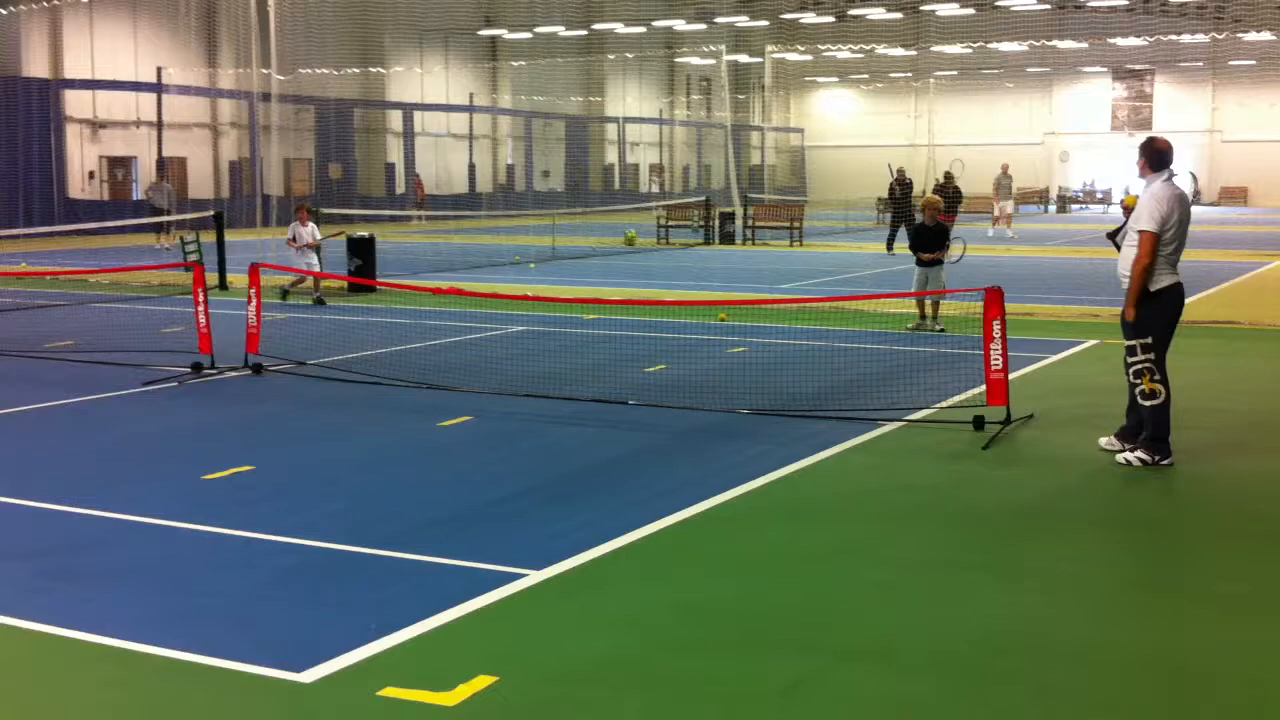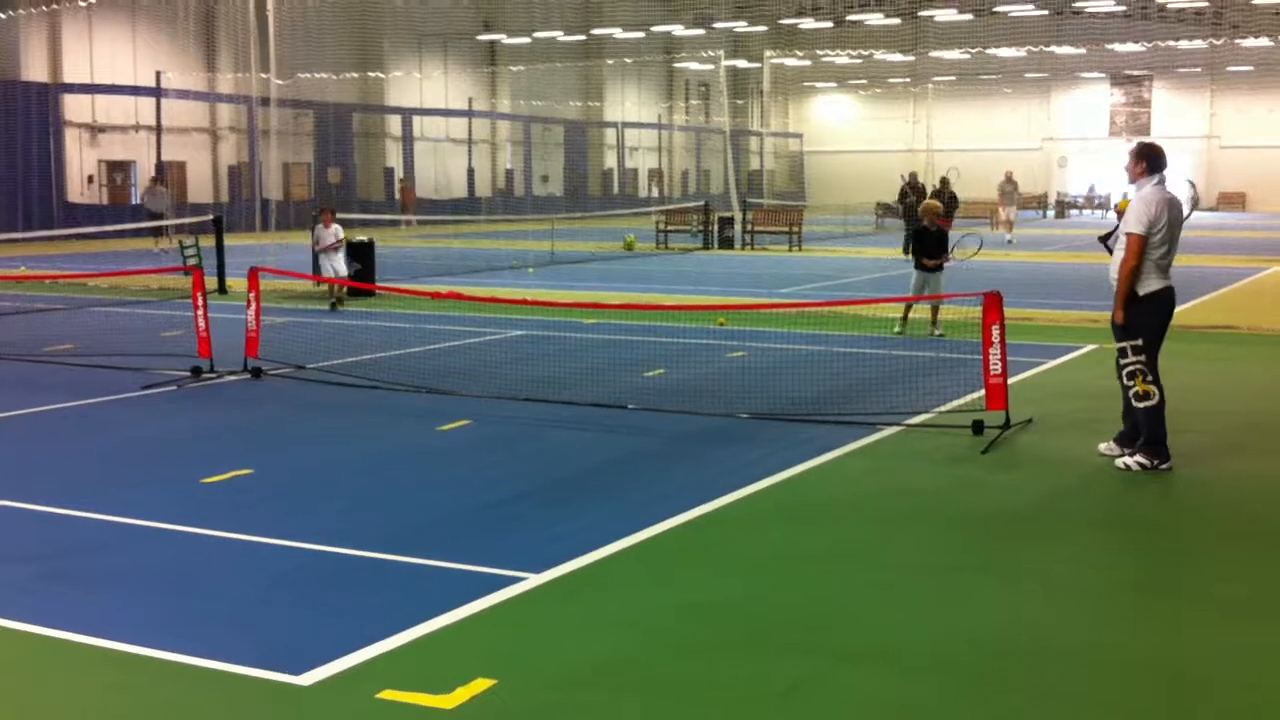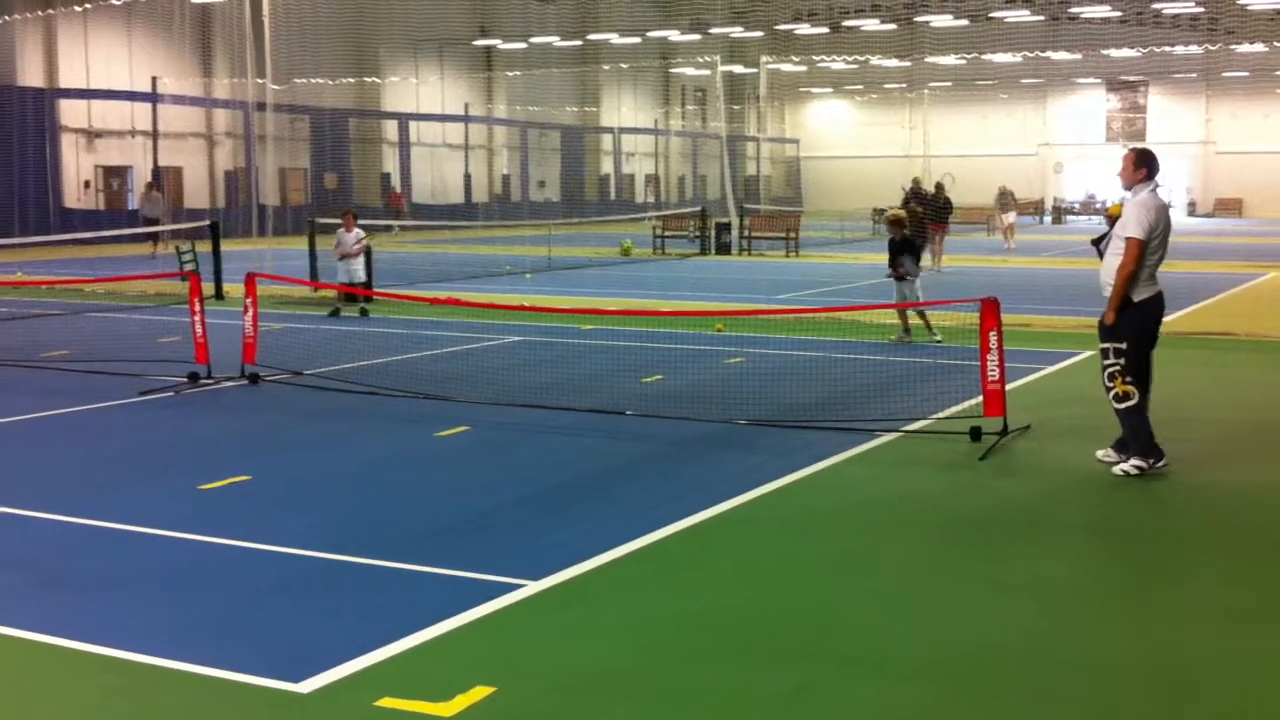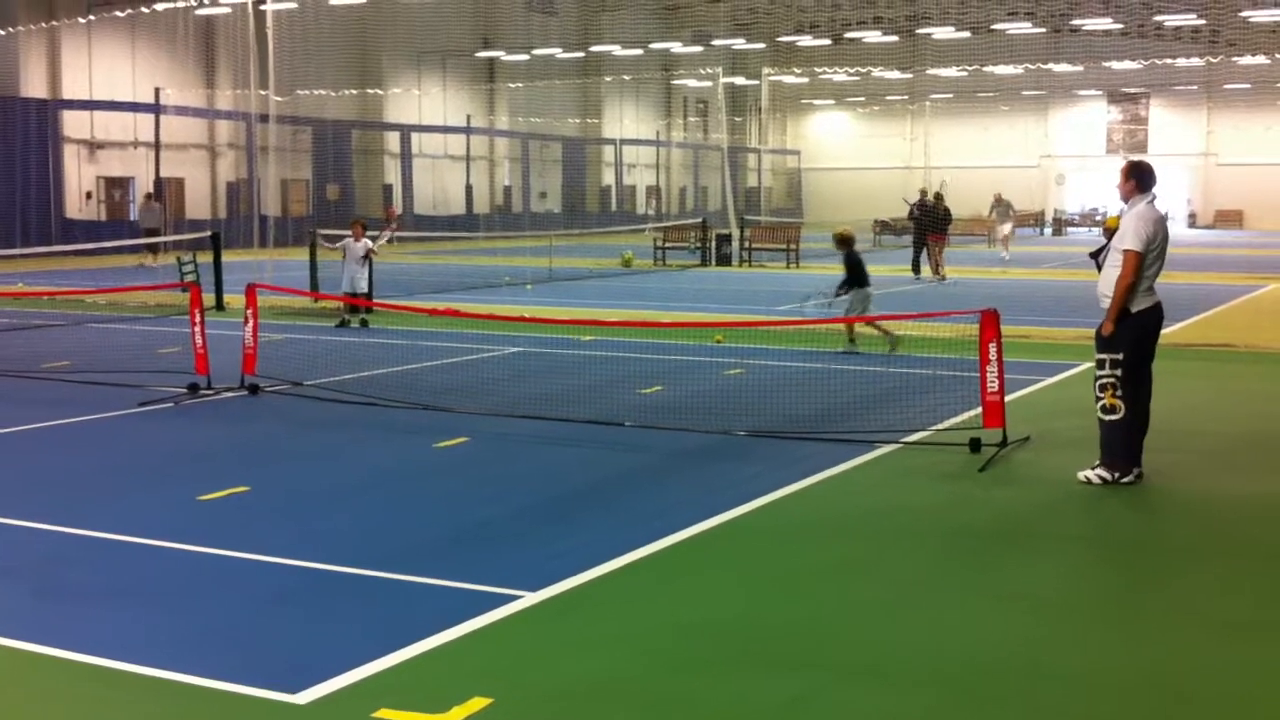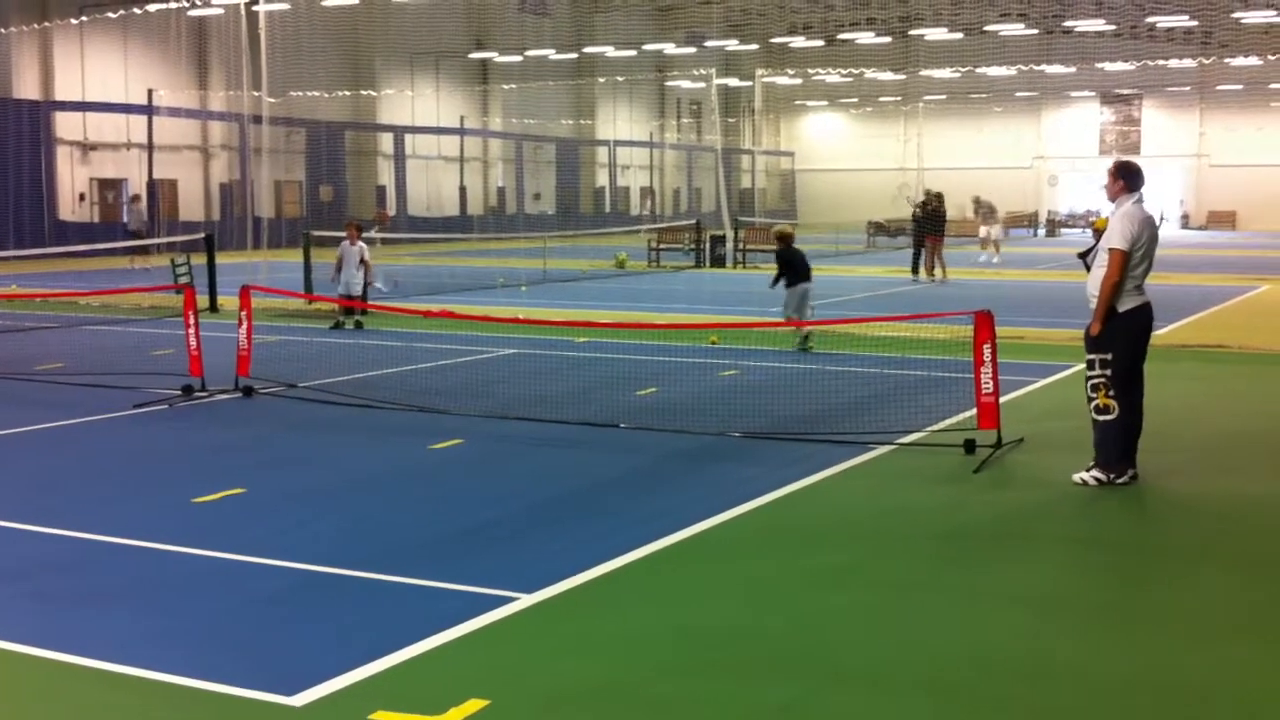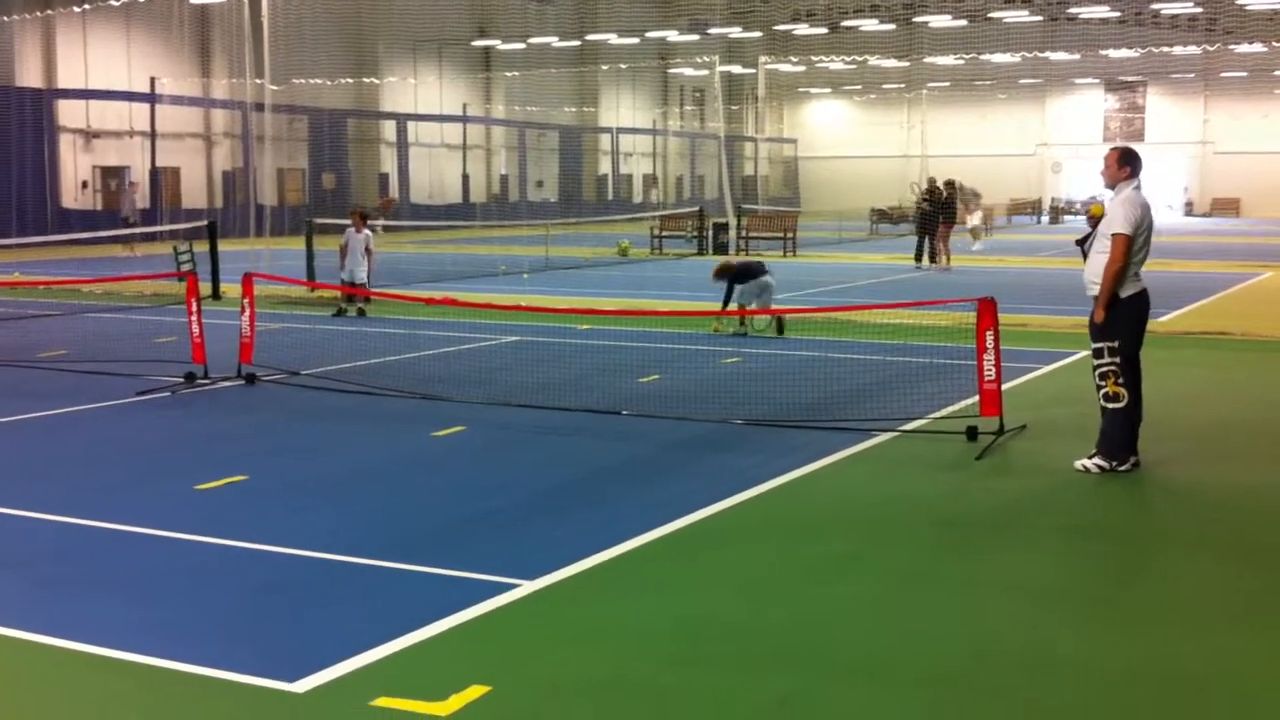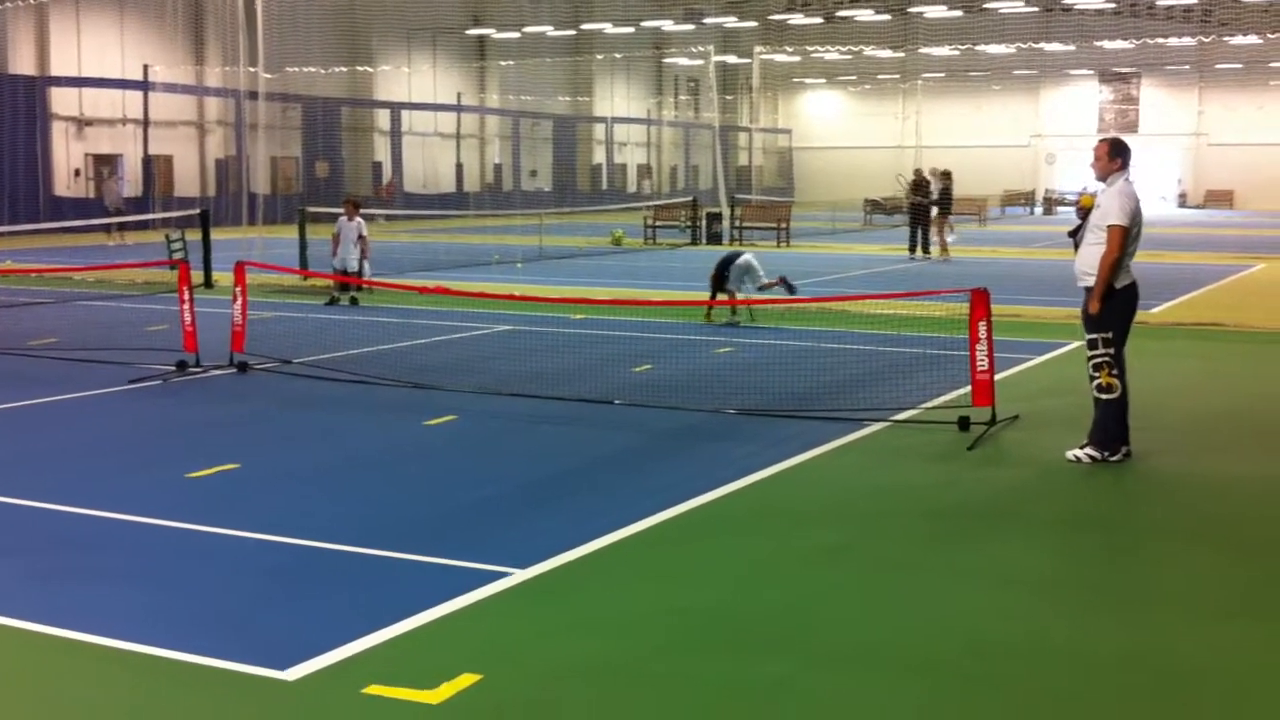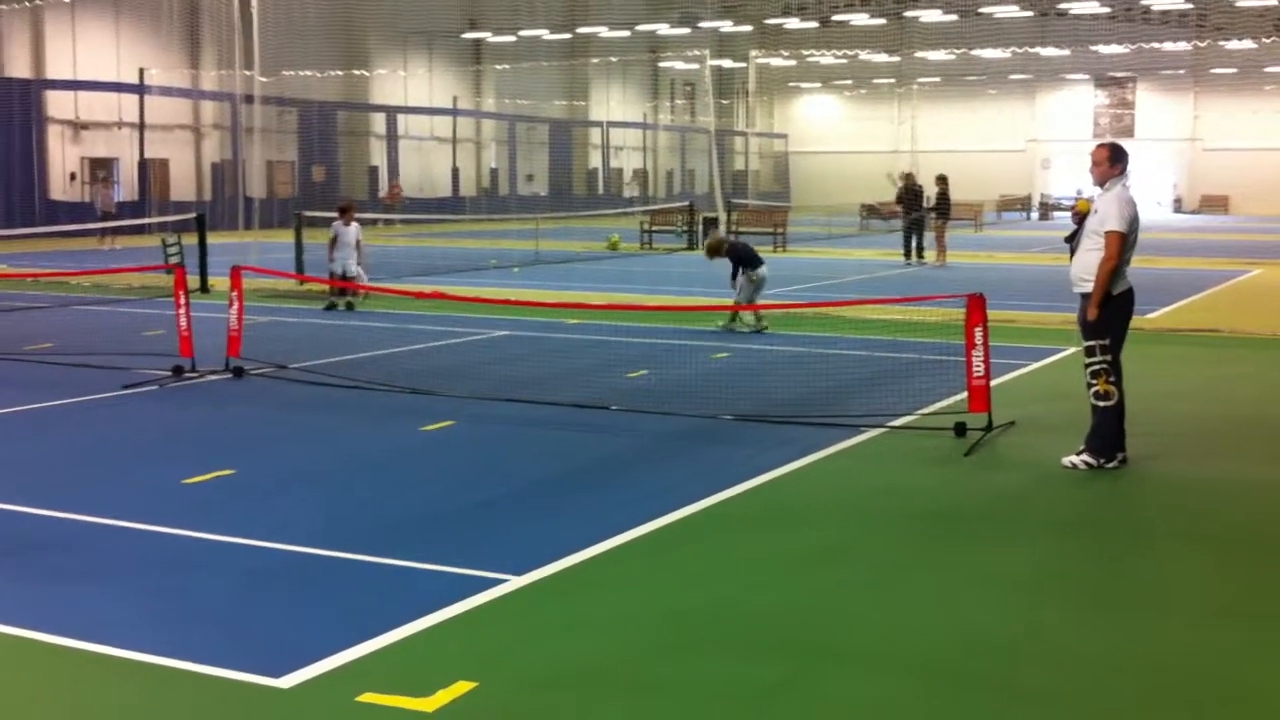
dt=0.4s
person 1, frame 1
left shoulder: (1154, 198)
right shoulder: (1179, 196)
left elbow: (1145, 258)
left wrist: (1131, 303)
right wrist: (1134, 220)
left hip: (1151, 295)
right hip: (1166, 290)
left knee: (1147, 371)
right knee: (1140, 367)
left ankle: (1156, 448)
right ankle: (1132, 433)
person 1, frame 2
left shoulder: (1143, 201)
right shoulder: (1171, 201)
left elbow: (1132, 260)
left wrist: (1119, 305)
right wrist: (1126, 224)
left hip: (1141, 298)
right hip: (1158, 293)
left knee: (1139, 375)
right knee: (1132, 372)
left ankle: (1154, 452)
right ankle: (1131, 438)
person 1, frame 3
left shoulder: (1140, 206)
right shoulder: (1155, 205)
left elbow: (1130, 265)
left wrist: (1112, 308)
right wrist: (1117, 227)
left hip: (1131, 304)
right hip: (1146, 301)
left knee: (1117, 379)
right knee: (1133, 376)
left ankle: (1146, 451)
right ankle: (1130, 445)
person 1, frame 4
left shoulder: (1137, 218)
right shoulder: (1154, 216)
left elbow: (1128, 277)
left wrist: (1110, 320)
right wrist: (1114, 241)
left hip: (1129, 316)
right hip: (1146, 311)
left knee: (1111, 391)
right knee: (1133, 390)
left ankle: (1116, 466)
right ankle: (1128, 461)
person 1, frame 5
left shoulder: (1124, 218)
right shoulder: (1143, 217)
left elbow: (1114, 276)
left wrist: (1098, 319)
right wrist: (1104, 240)
left hip: (1117, 316)
right hip: (1135, 311)
left knee: (1104, 391)
right knee: (1127, 390)
left ankle: (1111, 467)
right ankle: (1123, 462)
person 1, frame 6
left shoulder: (1124, 203)
right shoulder: (1134, 201)
left elbow: (1117, 261)
left wrist: (1101, 306)
right wrist: (1099, 226)
left hip: (1117, 302)
right hip: (1129, 299)
left knee: (1110, 379)
right knee: (1124, 378)
left ankle: (1114, 454)
right ankle: (1124, 449)
person 1, frame 7
left shoulder: (1118, 195)
right shoulder: (1113, 192)
left elbow: (1113, 252)
left wrist: (1096, 298)
right wrist: (1087, 217)
left hip: (1109, 293)
right hip: (1109, 292)
left knee: (1103, 369)
right knee: (1108, 368)
left ankle: (1106, 444)
right ankle: (1114, 440)
person 1, frame 8
left shoulder: (1117, 200)
right shoulder: (1108, 197)
left elbow: (1111, 258)
left wrist: (1094, 304)
right wrist: (1084, 223)
left hip: (1105, 299)
right hip: (1101, 297)
left knee: (1101, 375)
right knee: (1104, 374)
left ankle: (1103, 451)
right ankle: (1110, 446)
